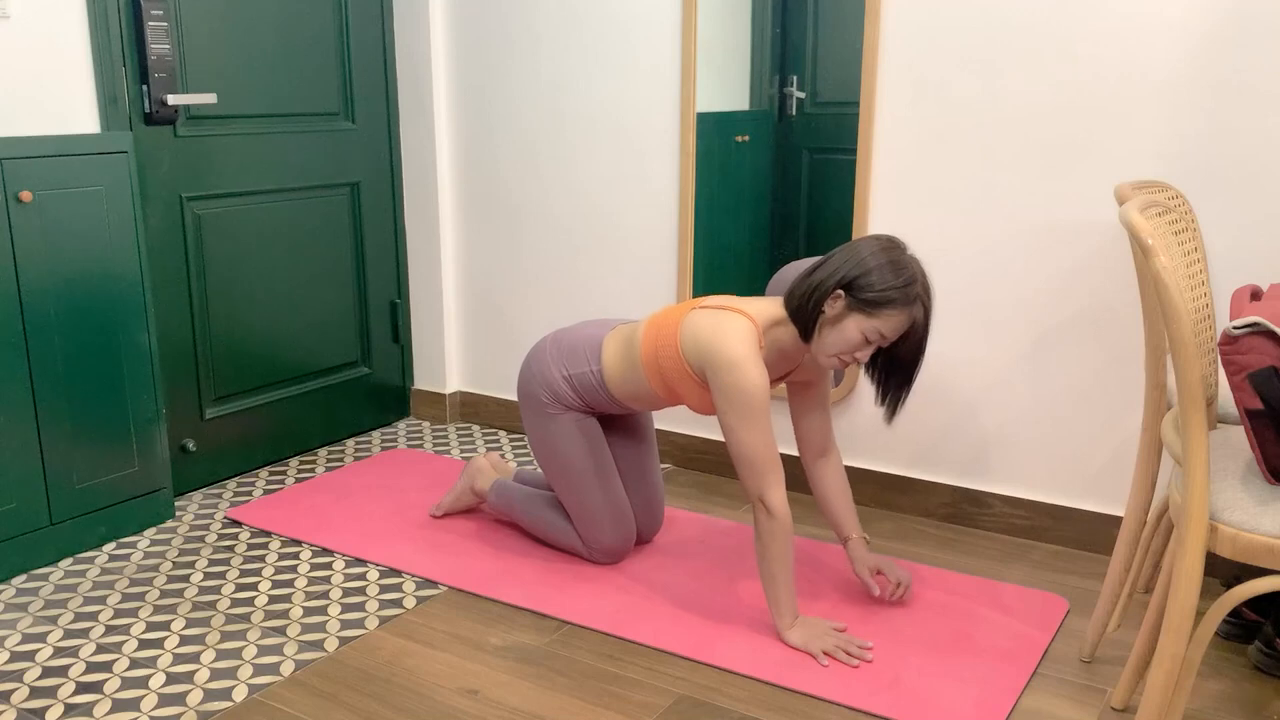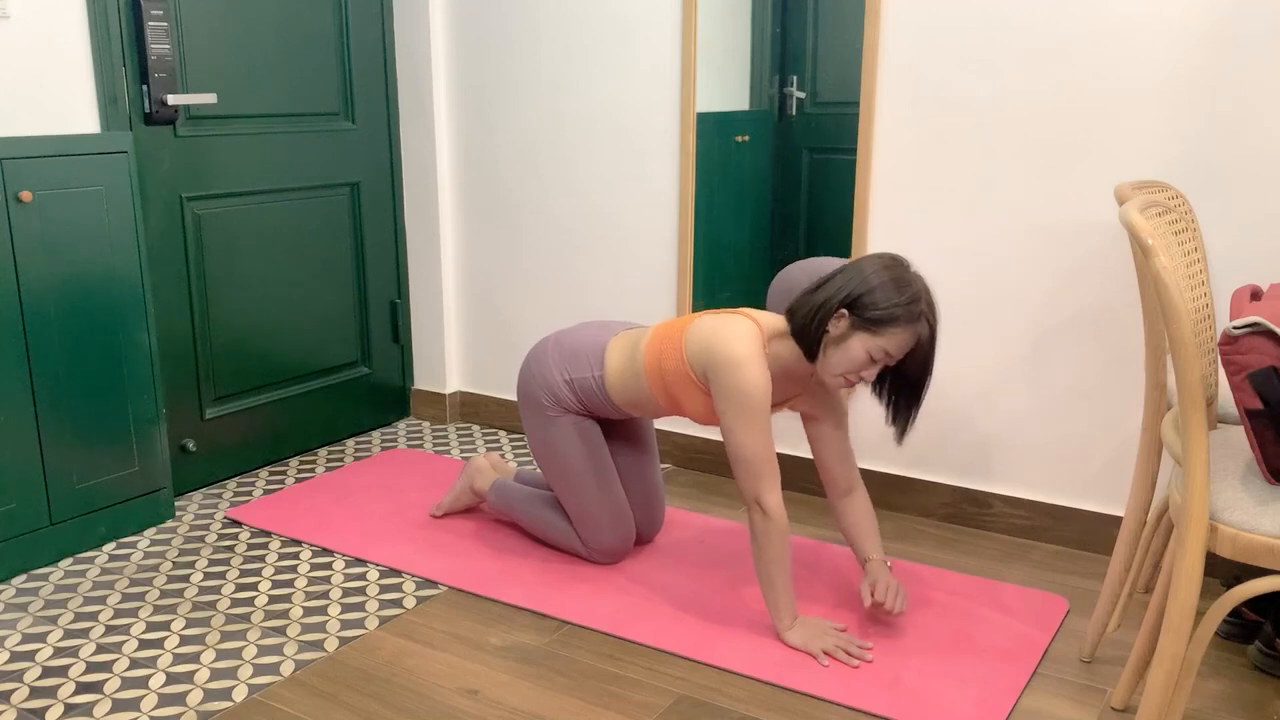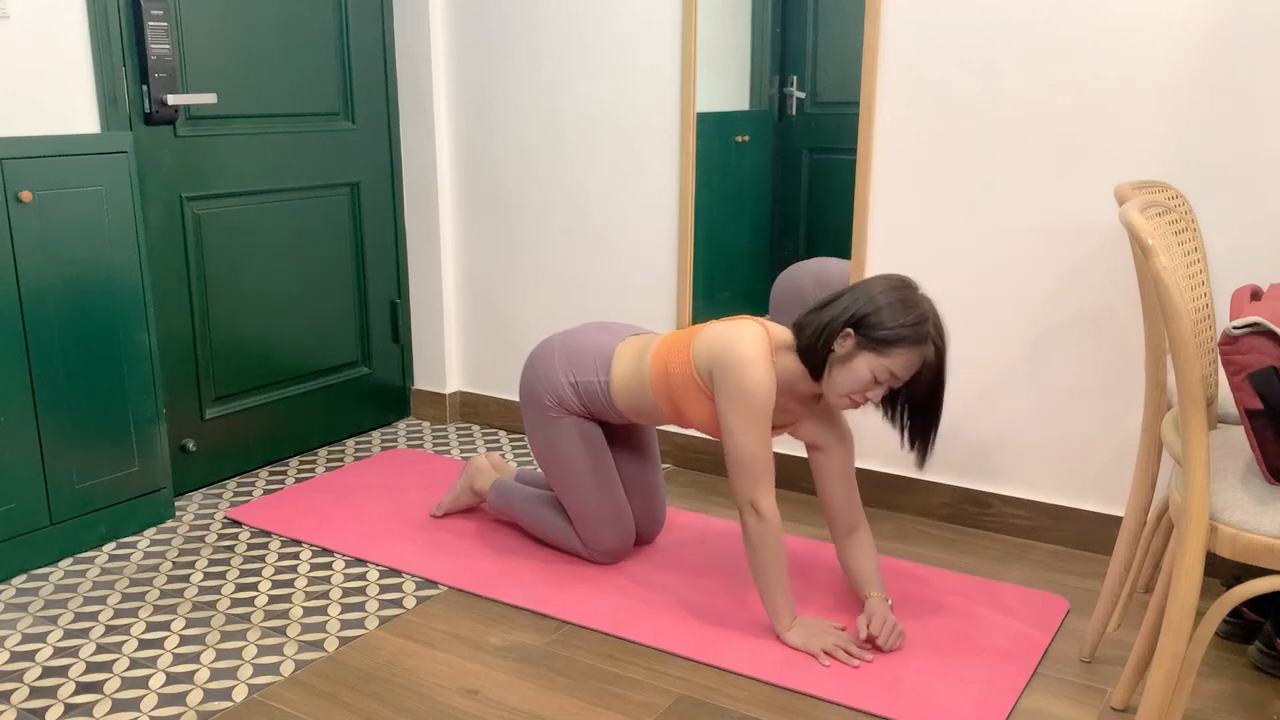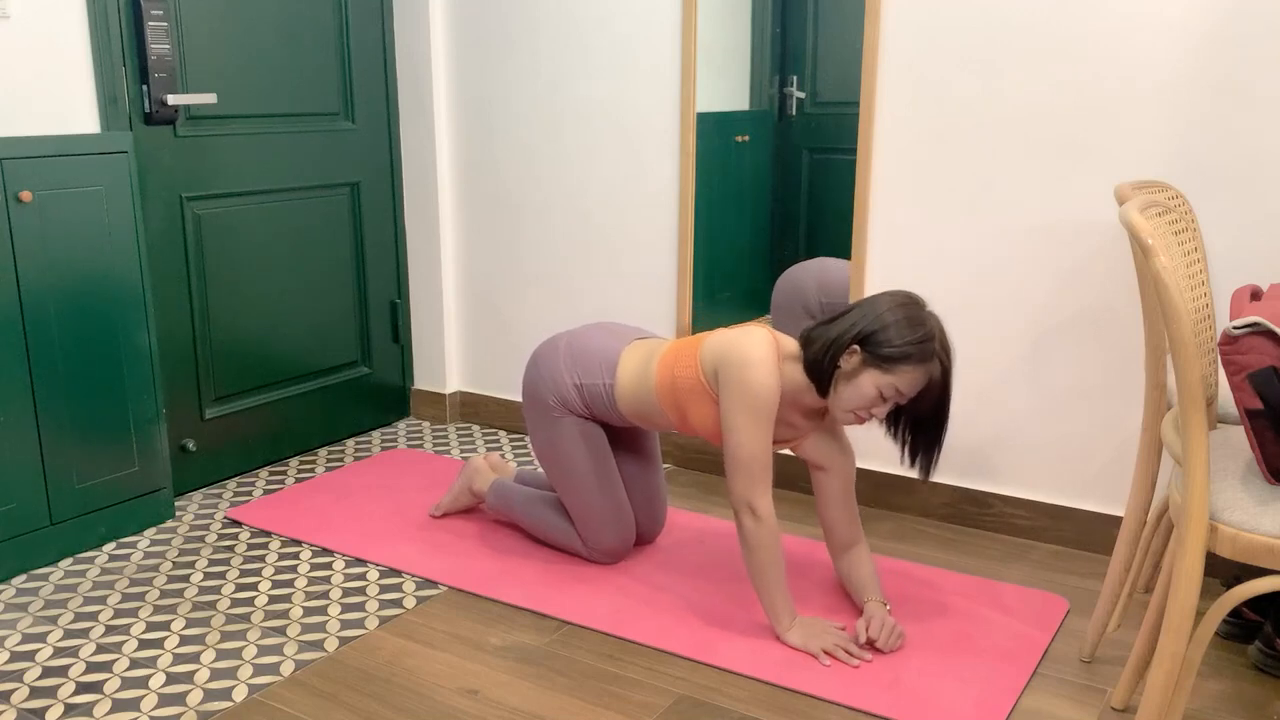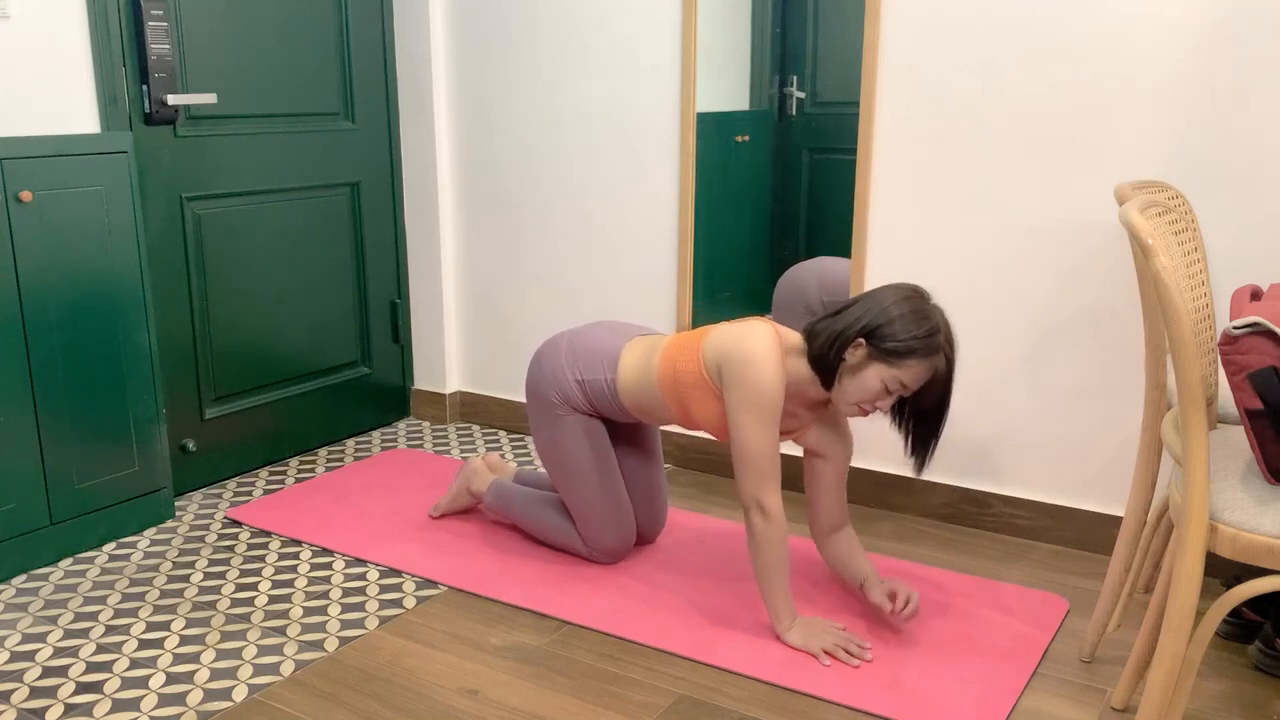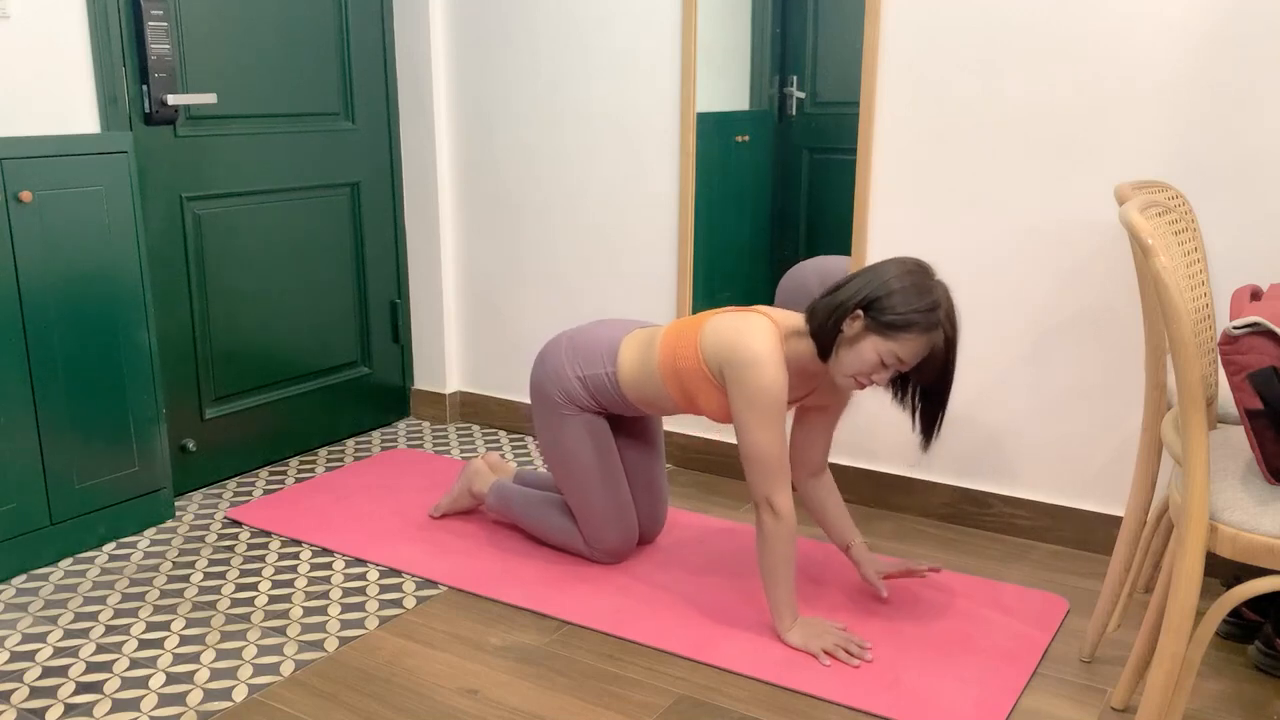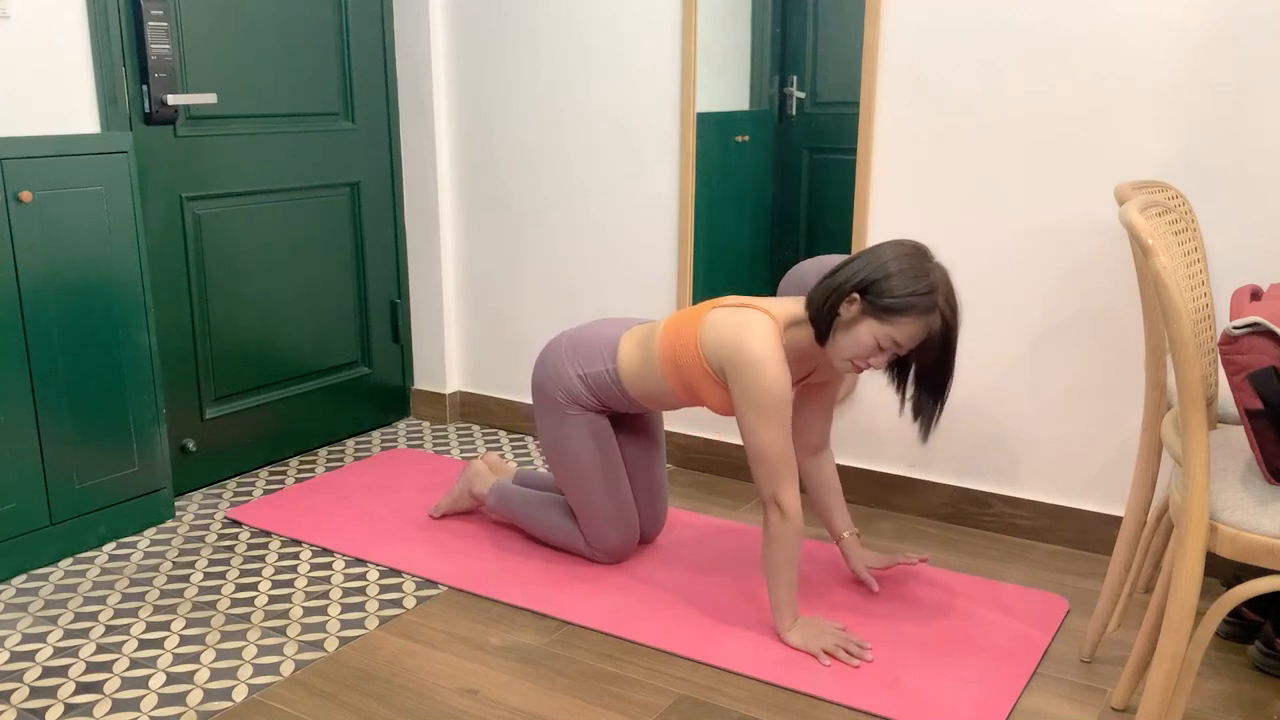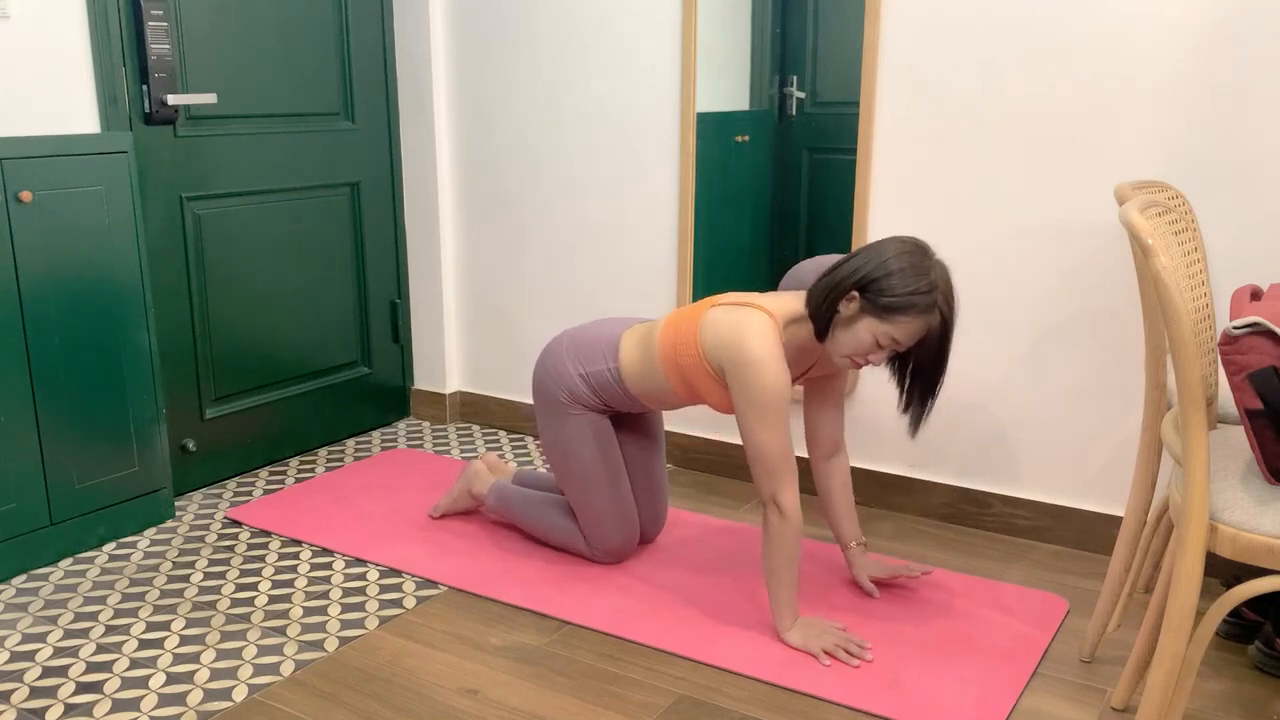
dt=0.4s
person 1, frame 1
left shoulder: (810, 348)
right shoulder: (736, 348)
left elbow: (820, 454)
right elbow: (769, 500)
left wrist: (856, 545)
right wrist: (789, 623)
left hip: (613, 382)
right hip: (558, 381)
left knee: (644, 529)
right knee: (609, 543)
left ankle: (507, 473)
right ankle: (487, 483)
person 1, frame 2
left shoulder: (817, 387)
right shoulder: (742, 355)
left elbow: (846, 490)
right elbow: (764, 503)
left wrist: (876, 564)
right wrist: (788, 624)
left hip: (611, 374)
right hip: (558, 382)
left knee: (645, 529)
right knee: (608, 544)
left ankle: (507, 474)
right ankle: (486, 483)
person 1, frame 3
left shoulder: (820, 420)
right shoulder: (749, 359)
left elbow: (850, 530)
right elbow: (757, 508)
left wrist: (876, 600)
right wrist: (788, 624)
left hip: (615, 369)
right hip: (560, 381)
left knee: (645, 531)
right knee: (608, 544)
left ankle: (507, 473)
right ankle: (486, 483)
person 1, frame 4
left shoulder: (823, 437)
right shoulder: (755, 363)
left elbow: (848, 546)
right elbow: (752, 509)
left wrist: (874, 604)
right wrist: (787, 624)
left hip: (616, 368)
right hip: (563, 380)
left knee: (645, 530)
right knee: (608, 544)
left ankle: (504, 473)
right ankle: (484, 484)
person 1, frame 5
left shoulder: (827, 425)
right shoulder: (759, 361)
left elbow: (831, 530)
right elbow: (762, 507)
left wrist: (871, 583)
right wrist: (788, 624)
left hip: (620, 369)
right hip: (567, 378)
left knee: (646, 529)
right knee: (609, 543)
left ankle: (504, 473)
right ankle: (482, 485)
person 1, frame 6
left shoulder: (831, 375)
right shoulder: (759, 355)
left elbow: (810, 476)
right elbow: (773, 504)
left wrist: (859, 554)
right wrist: (789, 624)
left hip: (623, 368)
right hip: (570, 377)
left knee: (646, 529)
right knee: (611, 543)
left ankle: (504, 472)
right ankle: (483, 486)
person 1, frame 7
left shoulder: (828, 345)
right shoulder: (759, 350)
left elbow: (813, 452)
right elbow: (780, 501)
left wrist: (851, 545)
right wrist: (789, 623)
left hip: (625, 374)
right hip: (572, 380)
left knee: (647, 528)
right knee: (612, 543)
left ankle: (503, 473)
right ankle: (483, 487)
person 1, frame 8
left shoulder: (828, 338)
right shoulder: (758, 348)
left elbow: (829, 455)
right elbow: (780, 501)
left wrist: (856, 553)
right wrist: (789, 623)
left hip: (625, 377)
right hip: (573, 379)
left knee: (647, 528)
right knee: (612, 543)
left ankle: (504, 474)
right ankle: (484, 486)
